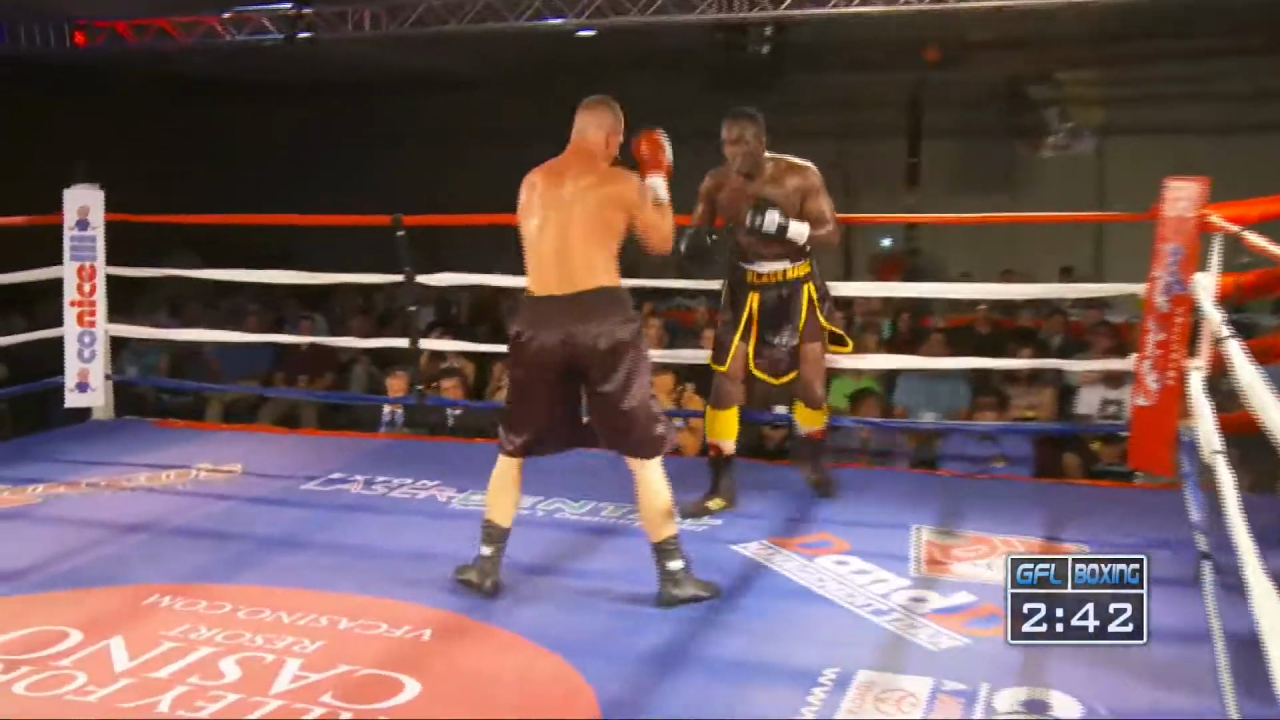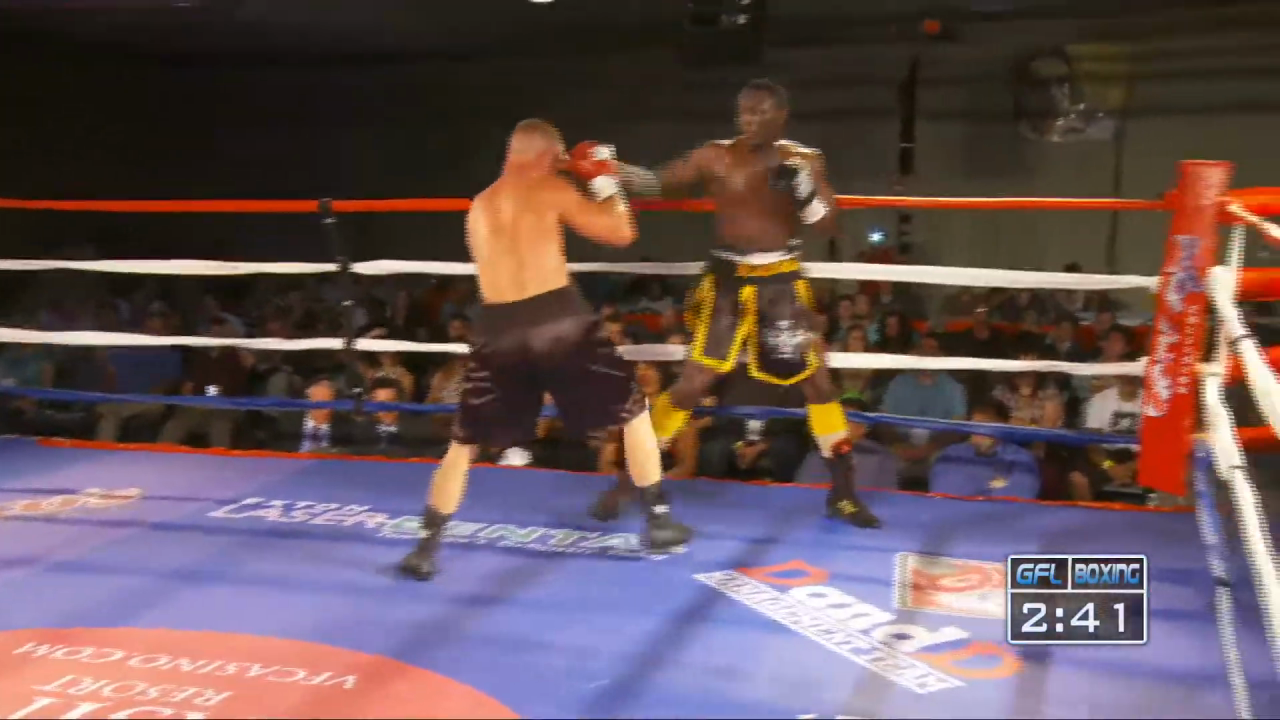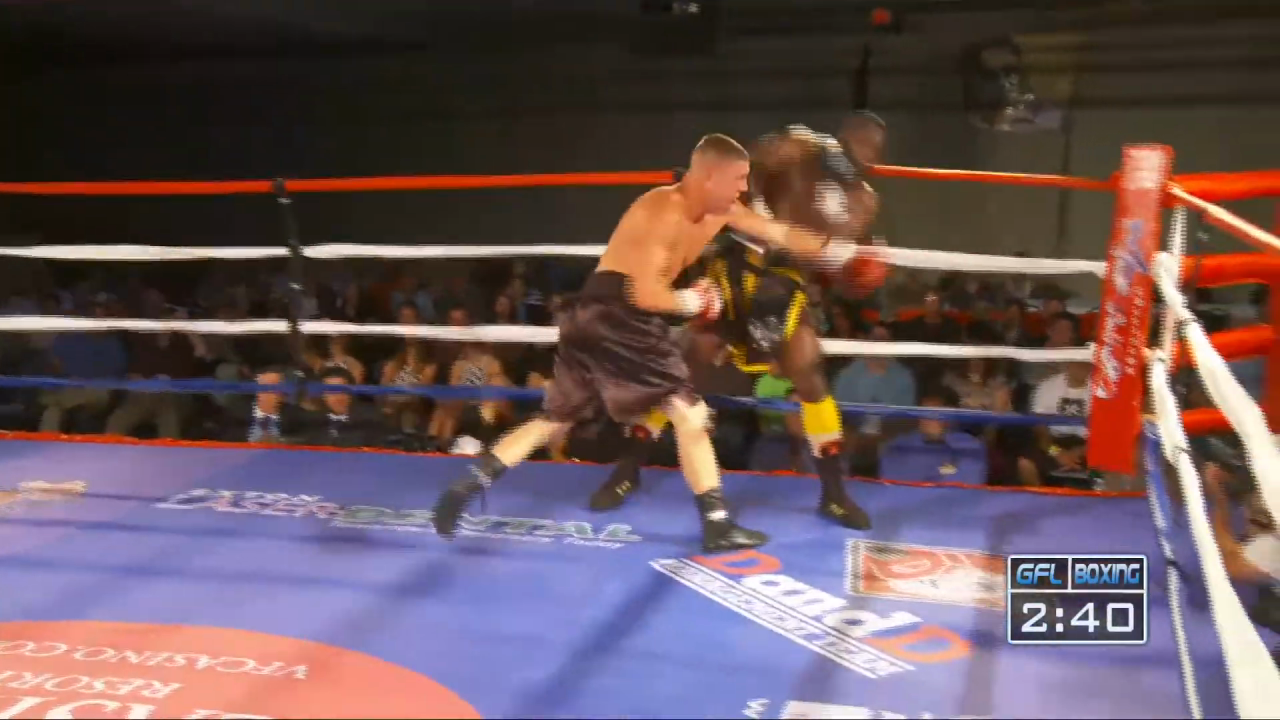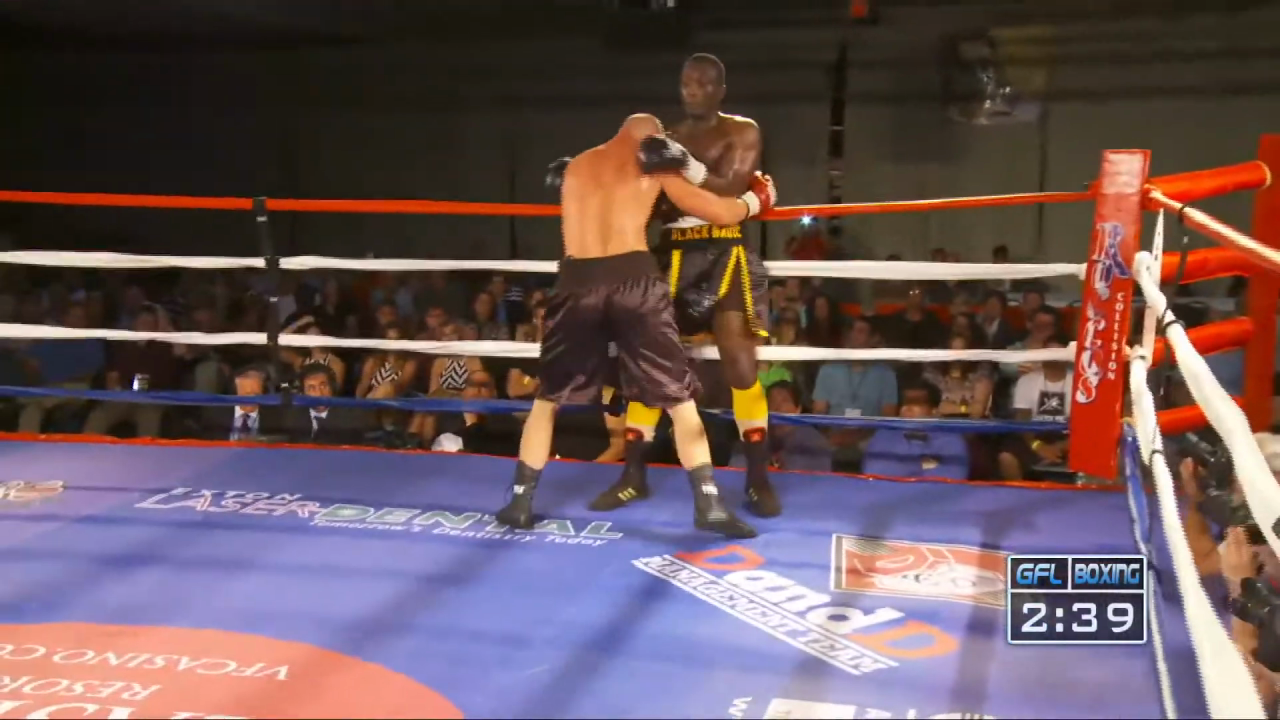
dt=1s
person 1, frame 1
left shoulder: (533, 181)
right shoulder: (622, 183)
right elbow: (661, 242)
right wrist: (658, 179)
left hip: (540, 321)
right hip: (604, 317)
left knee: (514, 447)
right knee: (646, 452)
left ankle: (486, 564)
right ankle: (675, 575)
person 1, frame 2
left shoulder: (478, 208)
right shoulder: (551, 192)
right elbow: (621, 234)
right wrist: (603, 180)
left hip: (499, 331)
right hip: (559, 320)
left knee: (464, 443)
right knee: (633, 411)
left ankle: (424, 551)
right ankle: (660, 520)
person 1, frame 3
left shoulder: (716, 207)
right shoulder: (661, 212)
left elbow: (773, 232)
right elbow: (643, 296)
left wrist: (830, 250)
right wrist: (694, 300)
left hip: (595, 315)
right hip: (607, 310)
left knee: (556, 420)
right knee: (689, 413)
left ankle: (469, 484)
right ankle: (716, 525)
person 1, frame 4
left shoulder: (575, 166)
right shoulder: (654, 167)
right elbow: (721, 212)
right wrist: (755, 199)
left hip: (576, 283)
right hip: (635, 281)
left knee: (548, 398)
right knee: (679, 399)
left ankle: (519, 503)
right ankle: (710, 506)
person 2, frame 1
left shoulder: (802, 175)
right shoulder: (716, 183)
left elbow: (832, 233)
right elbow: (698, 228)
left wrist: (787, 226)
right wrist: (692, 241)
left hip: (797, 287)
right hip: (745, 289)
left knee: (811, 390)
right knee: (725, 388)
left ankle: (813, 460)
right ankle: (721, 486)
person 2, frame 2
left shoulder: (806, 160)
right shoulder: (714, 156)
left elbow: (831, 228)
right elbow: (663, 183)
left wrist: (807, 195)
right wrist: (631, 177)
left hip: (782, 283)
right hip: (729, 281)
left knee: (818, 384)
right knee: (692, 385)
left ankle: (842, 491)
person 2, frame 3
left shoulder: (863, 199)
right shoulder: (797, 145)
left wrist: (835, 184)
left hip: (784, 286)
right hip: (734, 270)
left knee: (810, 378)
left ankle: (834, 493)
right ankle: (628, 468)
person 2, frame 4
left shoulder: (743, 131)
right shoulder: (667, 137)
left elbow: (729, 192)
left wrist: (684, 162)
left hip: (724, 257)
right hip: (672, 256)
left knee: (741, 369)
left ankle: (759, 480)
right ankle: (633, 476)
